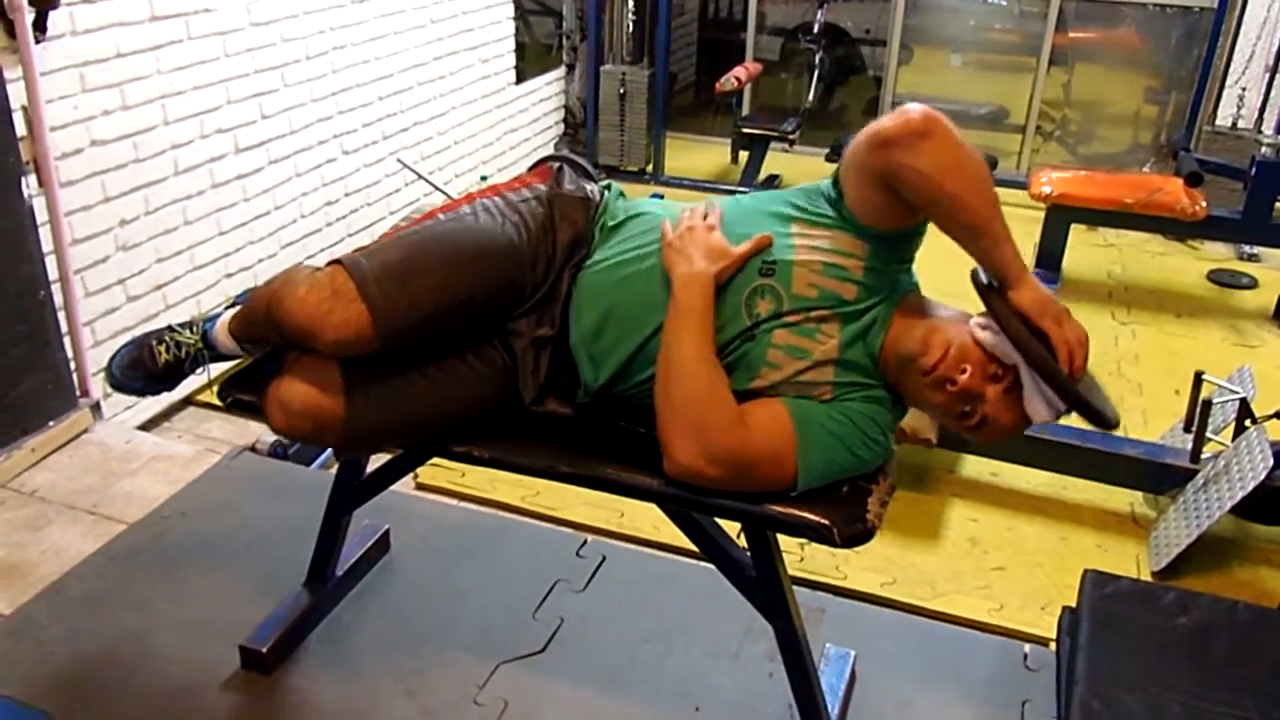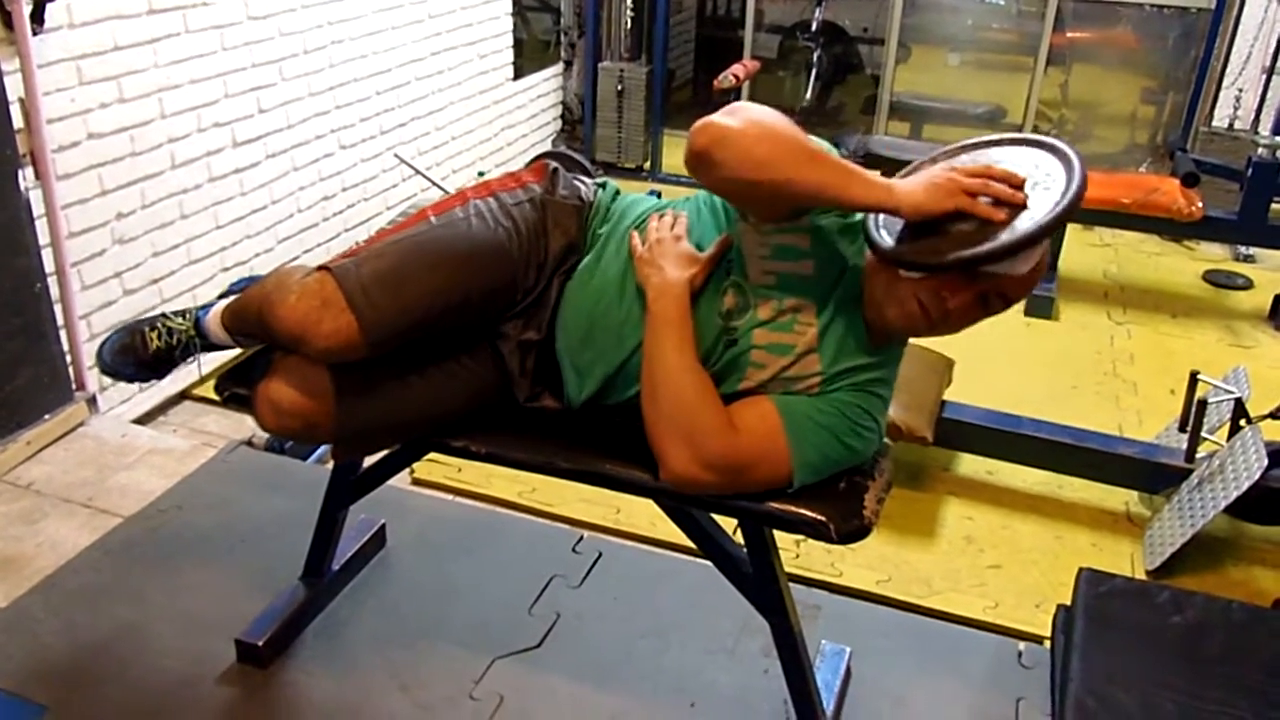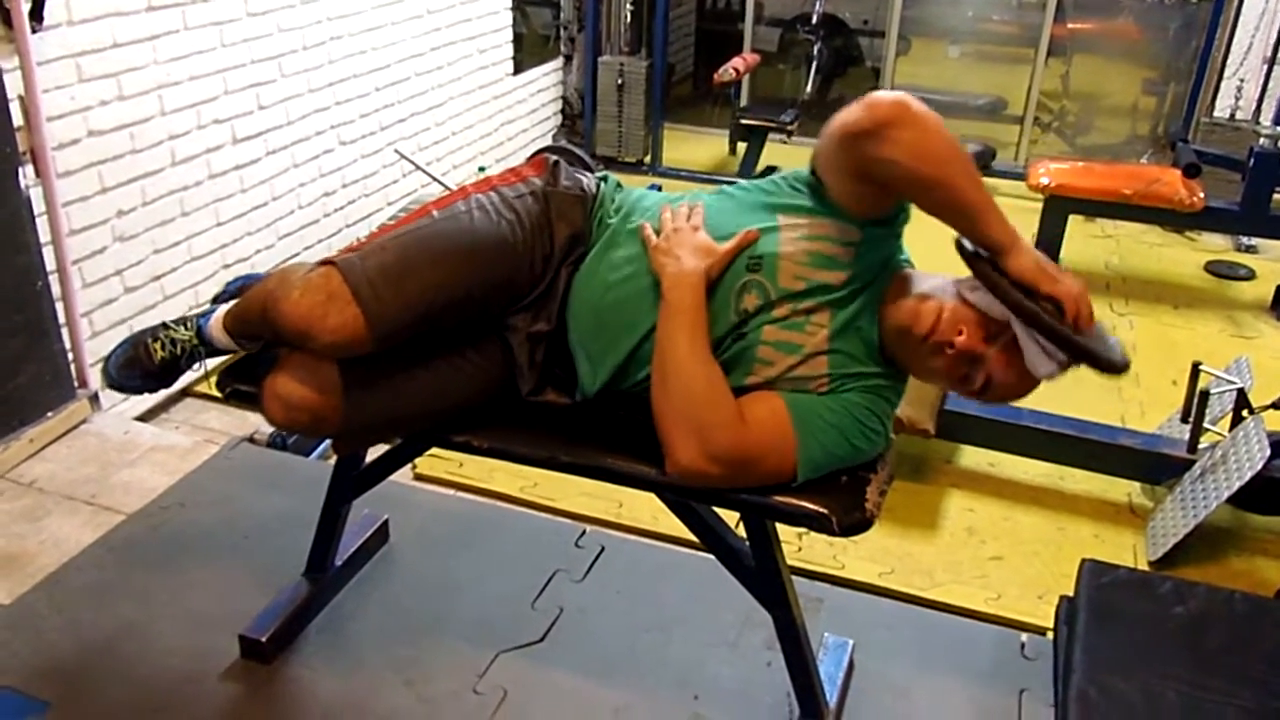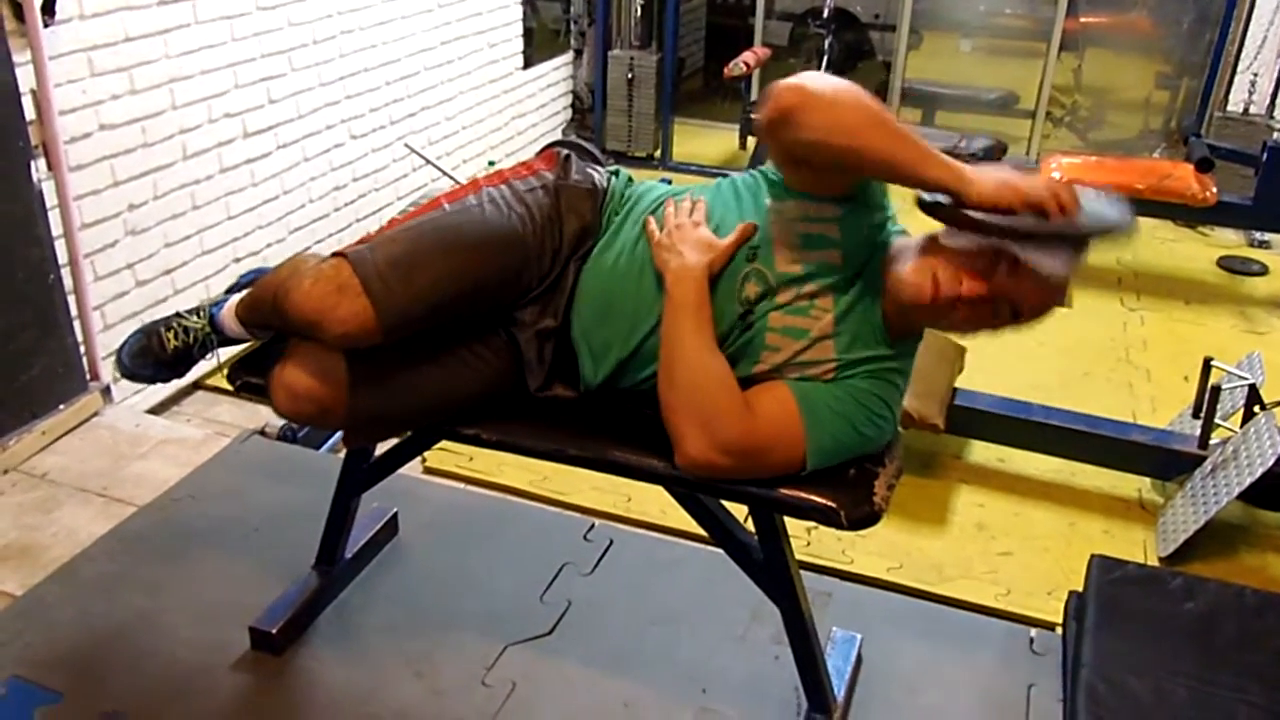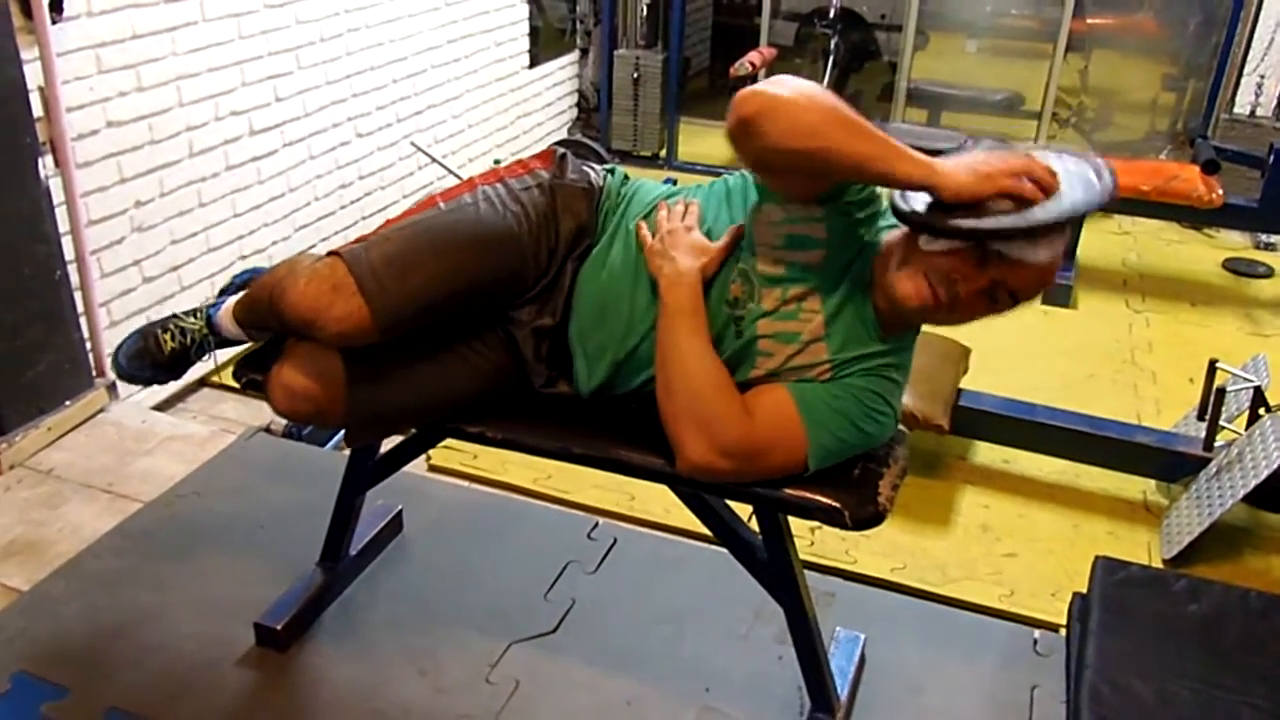
dt=0.5s
person 1, frame 1
left shoulder: (858, 429)
right shoulder: (885, 238)
left elbow: (698, 452)
right elbow: (910, 133)
left wrist: (693, 281)
right wrist: (1020, 278)
left hip: (545, 364)
left knee: (300, 409)
right knee: (326, 314)
left ankle: (275, 347)
right ankle: (234, 328)
person 1, frame 2
left shoulder: (850, 411)
right shoulder: (837, 212)
left elbow: (693, 459)
right elbow: (716, 142)
left wrist: (668, 291)
right wrist: (900, 190)
left hip: (531, 364)
left knee: (288, 404)
right knee: (315, 319)
left ankle: (259, 327)
right ankle: (225, 318)
person 1, frame 3
left shoulder: (854, 417)
right shoulder: (864, 229)
left elbow: (698, 453)
right elbow: (884, 118)
left wrist: (684, 281)
right wrist: (1014, 252)
left hip: (540, 355)
left knee: (296, 401)
right knee: (321, 315)
left ankle: (270, 329)
right ankle: (230, 321)
person 1, frame 4
left shoulder: (864, 401)
right shoulder: (855, 211)
left elbow: (707, 445)
right elbow: (793, 103)
left wrist: (687, 275)
right wrist: (968, 180)
left hip: (544, 353)
left knee: (304, 392)
right knee: (331, 309)
left ankle: (274, 321)
right ankle: (240, 312)
person 1, frame 5
left shoulder: (864, 396)
right shoulder: (853, 198)
left elbow: (710, 450)
right elbow: (761, 108)
left wrist: (681, 281)
right wrist: (941, 175)
left hip: (545, 352)
left knee: (303, 392)
right knee: (327, 309)
left ankle: (291, 302)
right ankle: (238, 314)
